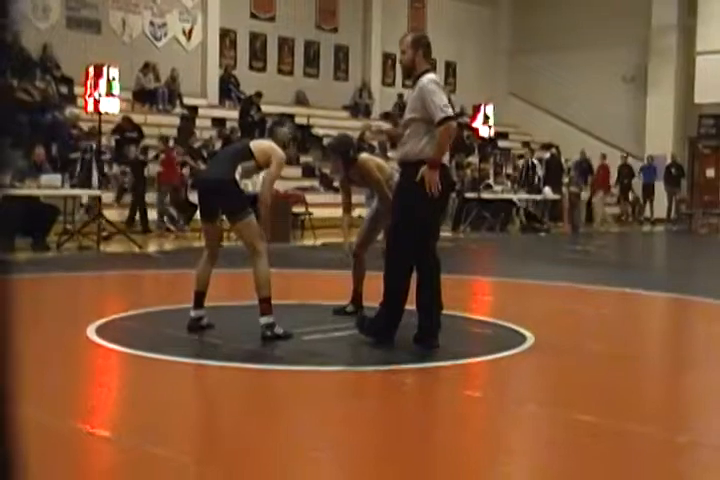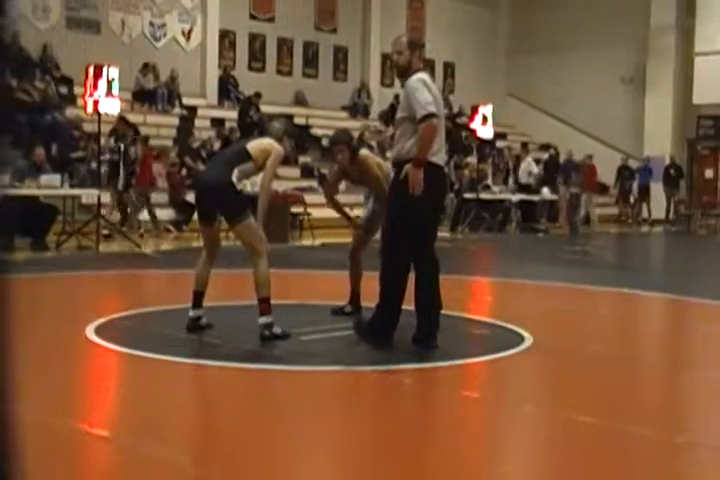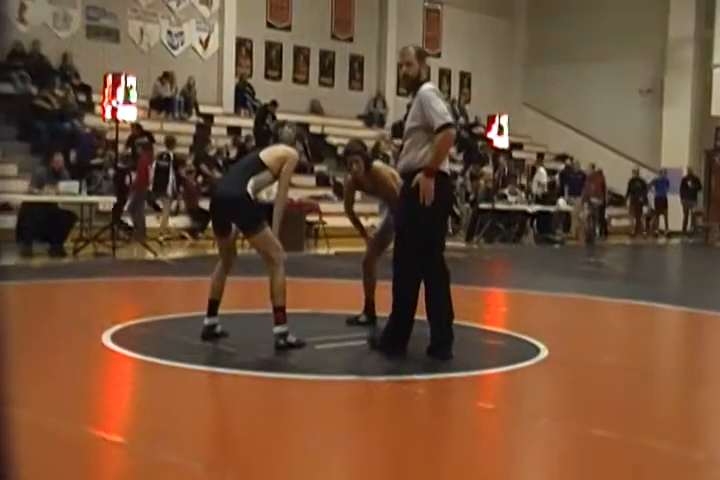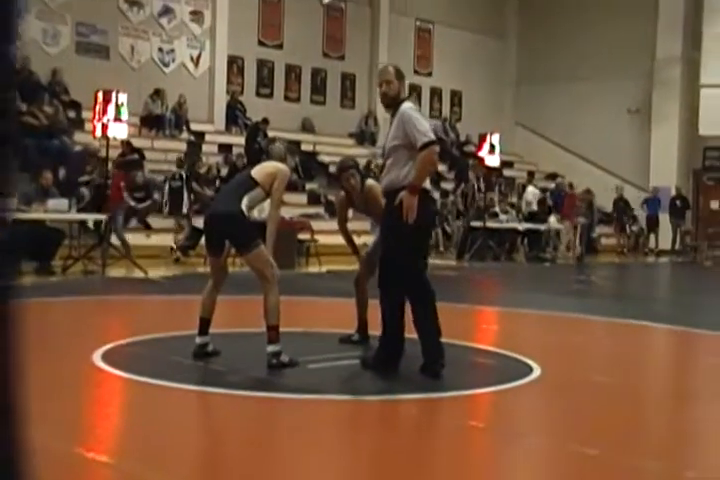
dt=0.4s
person 1, frame 1
left shoulder: (427, 84)
right shoulder: (420, 85)
left elbow: (449, 125)
left wrist: (433, 165)
right wrist: (397, 133)
left hip: (421, 176)
right hip: (419, 175)
left knee: (400, 253)
right knee: (424, 254)
left ankle: (385, 325)
right ankle: (428, 330)
person 1, frame 2
left shoulder: (414, 83)
right shoulder: (425, 83)
left elbow: (429, 123)
left wrist: (416, 164)
left hip: (415, 176)
right hip: (432, 176)
left knee: (396, 253)
right knee: (423, 254)
left ankle: (382, 326)
right ankle: (427, 331)
person 1, frame 3
left shoulder: (426, 93)
right shoulder: (421, 97)
left elbow: (447, 132)
left wrist: (429, 172)
left hip: (423, 186)
right hip: (423, 186)
left knee: (408, 264)
right knee: (432, 264)
left ankle: (396, 337)
right ankle: (441, 341)
person 1, frame 4
left shoulder: (406, 111)
right shoulder: (397, 117)
left elbow: (431, 150)
left wrist: (412, 191)
left hip: (407, 204)
right hip: (400, 204)
left knee: (393, 281)
right knee: (414, 281)
left ankle: (389, 355)
right ankle: (432, 356)
person 2, frame 1
left shoulder: (254, 144)
right shoulder: (278, 154)
right elbow: (264, 194)
left wrist: (220, 222)
right wrist: (265, 230)
left hip: (204, 180)
right hip: (224, 183)
left knee: (211, 250)
right knee: (258, 250)
left ankle: (196, 315)
right ankle: (268, 324)
person 2, frame 2
left shoulder: (252, 144)
right shoulder: (277, 149)
right elbow: (265, 184)
left wrist: (217, 218)
right wrist: (259, 223)
left hip: (203, 183)
right hip: (223, 186)
left knee: (209, 251)
right knee: (259, 251)
left ankle: (195, 315)
right ankle: (266, 324)
person 2, frame 3
left shoulder: (267, 151)
right shoulder: (291, 154)
right elbow: (280, 195)
left wrist: (236, 227)
right wrist: (275, 235)
left hip: (219, 197)
right hip: (239, 199)
left knee: (226, 260)
right knee: (276, 261)
left ankle: (210, 323)
right ankle: (281, 333)
person 2, frame 4
left shoulder: (261, 167)
right shoulder: (282, 170)
right elbow: (273, 212)
right wrist: (269, 252)
left hip: (213, 215)
right hip: (233, 217)
left knee: (216, 279)
right knee: (270, 280)
left ankle: (201, 344)
right ankle: (274, 353)
person 3, frame 1
left shoulder: (365, 163)
right shoulder: (345, 177)
left elbow: (387, 196)
right elbow: (346, 210)
right wrist: (346, 238)
right hip: (382, 200)
right knee: (358, 250)
right ankle: (356, 302)
person 3, frame 2
left shoulder: (365, 160)
right shoulder: (339, 170)
left elbow: (384, 192)
right elbow: (329, 195)
right wrist: (351, 221)
right hip: (376, 200)
right knee: (355, 250)
right ankle: (354, 302)
person 3, frame 3
left shoulder: (379, 171)
right shoulder: (351, 181)
left elbow: (398, 201)
right elbow: (349, 209)
right wrist: (364, 234)
right hip: (391, 210)
right knee: (368, 261)
right ankle: (369, 312)
person 3, frame 4
left shoulder: (371, 189)
right shoulder: (343, 198)
right elbow: (342, 227)
right wrist: (357, 253)
right knee: (360, 280)
right ankle: (362, 331)
